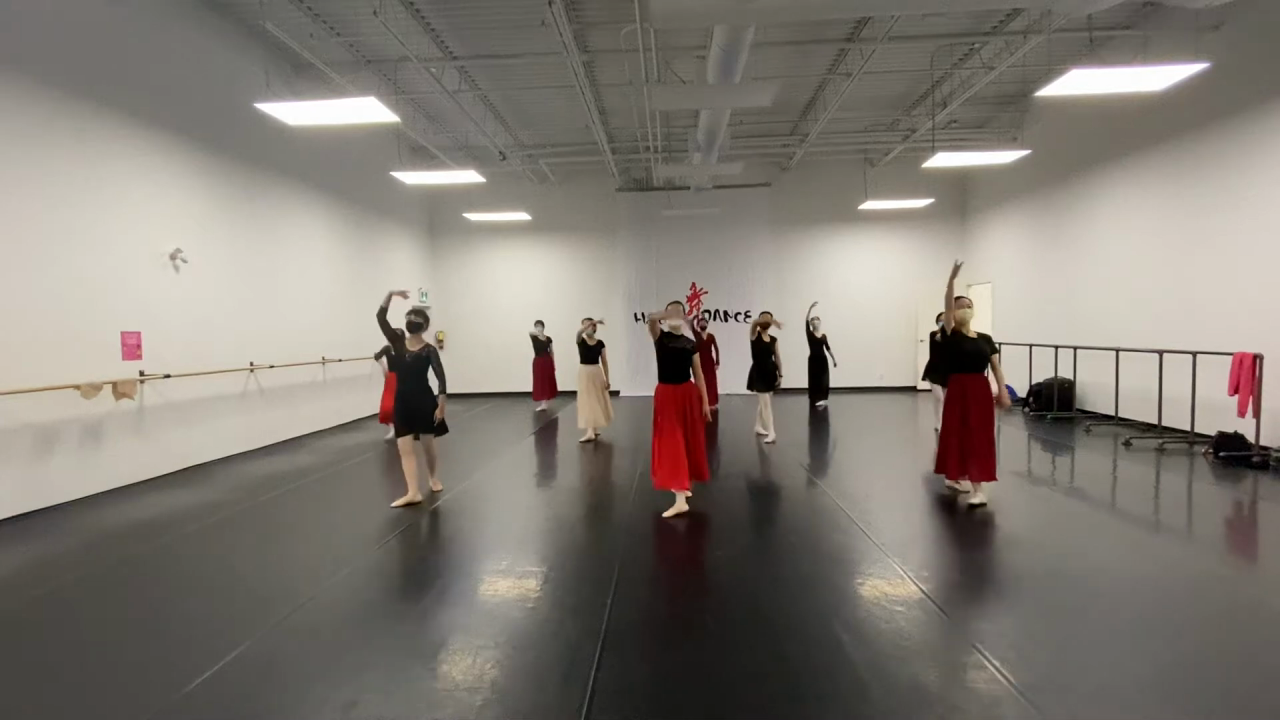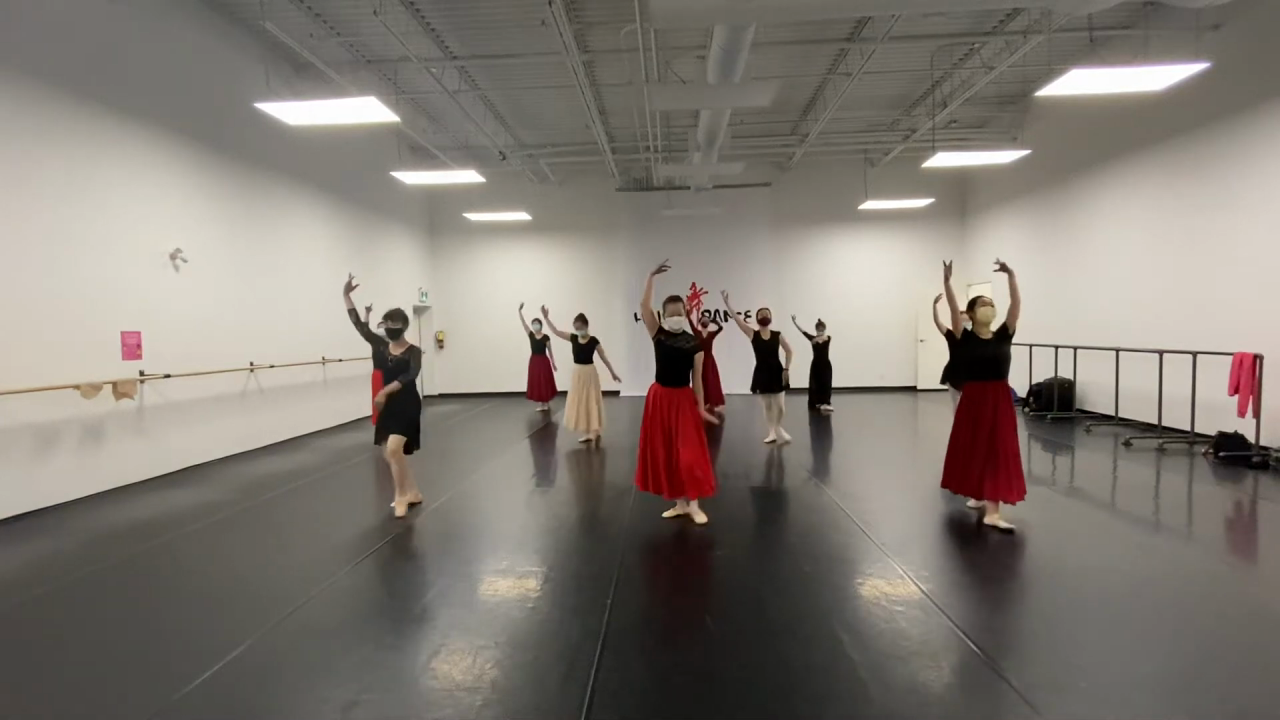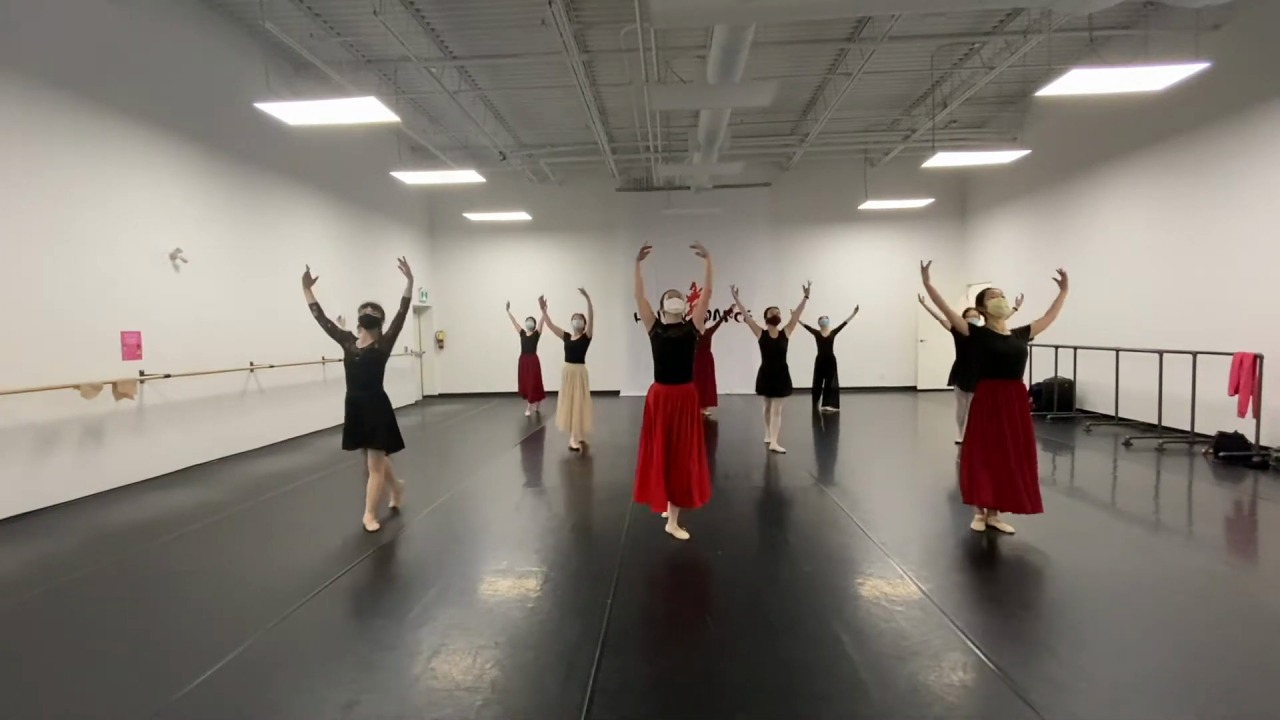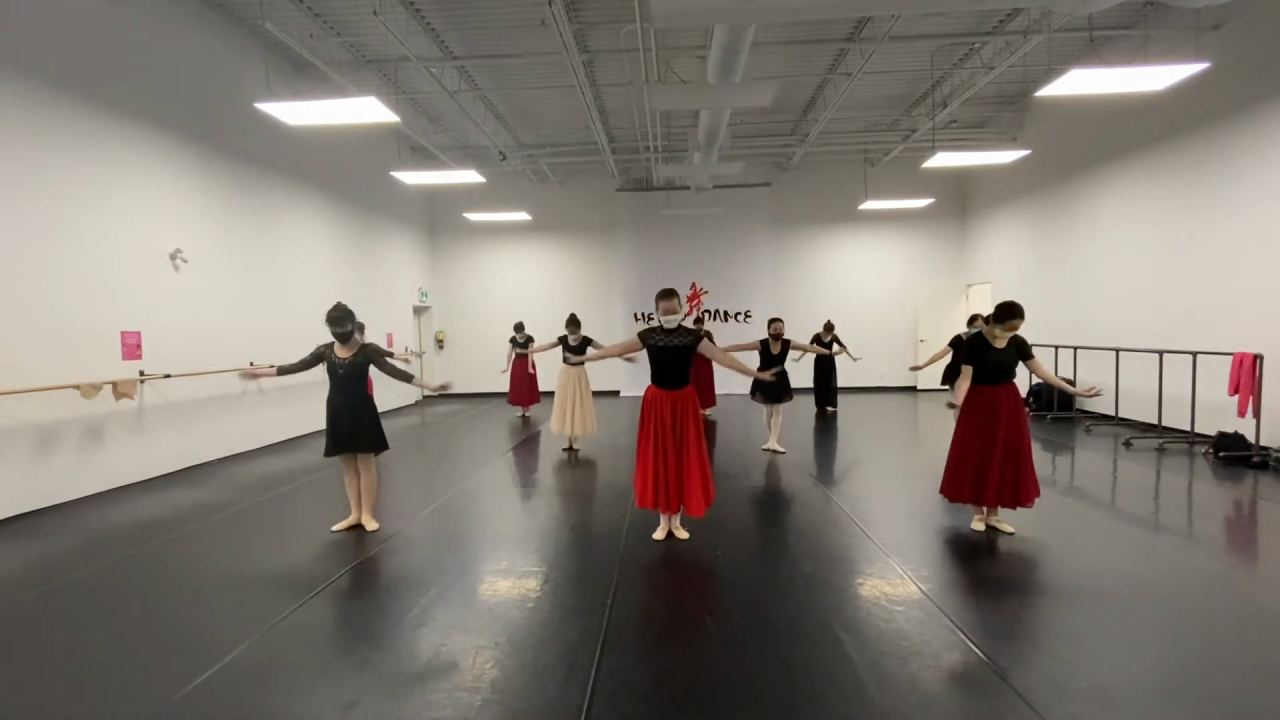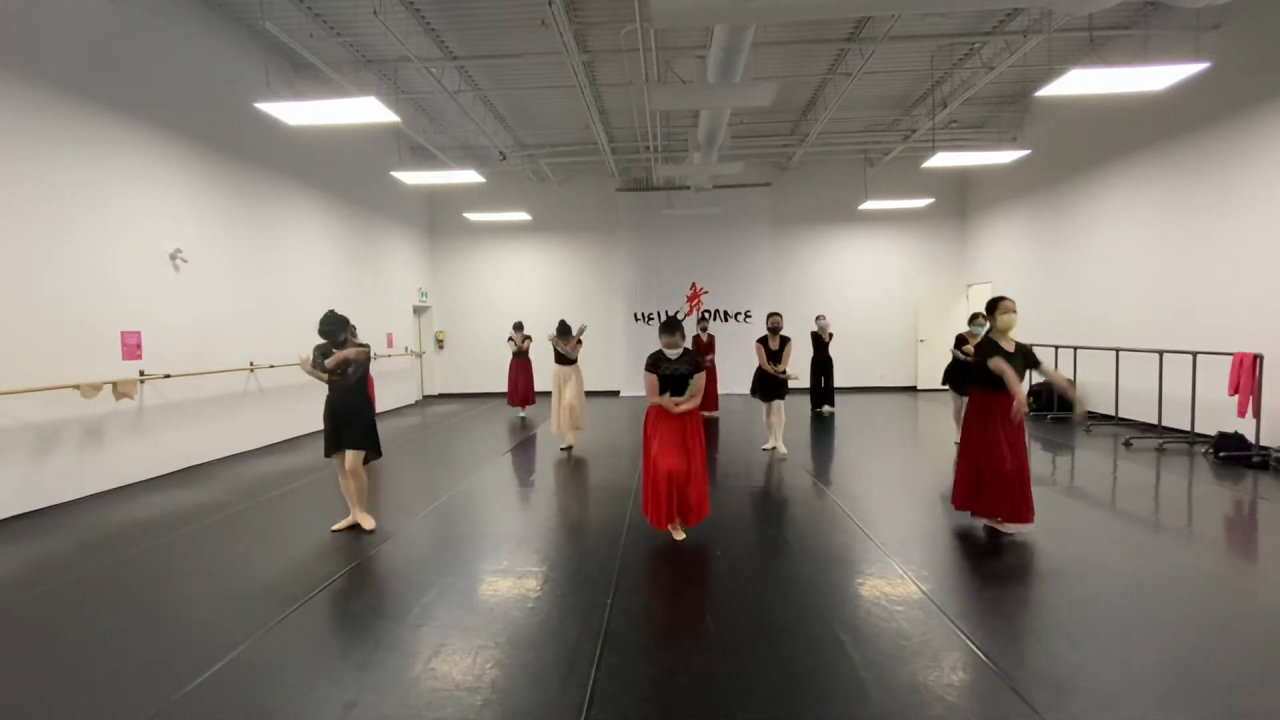
dt=1s
person 1, frame 1
left shoulder: (985, 339)
right shoulder: (951, 336)
left elbow: (996, 367)
right elbow: (948, 306)
left wrist: (1002, 392)
right wrist: (952, 279)
left hip: (981, 390)
right hip: (958, 390)
left knee: (979, 438)
right knee: (960, 437)
left ankle: (953, 478)
right ankle: (976, 490)
person 1, frame 2
left shoulder: (1004, 336)
right shoulder: (965, 339)
left elbow: (1016, 304)
right elbow: (953, 309)
left wrist: (1010, 275)
right wrist: (947, 282)
left hip: (1001, 399)
right hip: (973, 399)
left knee: (1001, 454)
right knee: (972, 451)
left ankle: (993, 513)
right ankle: (977, 495)
person 1, frame 3
left shoulder: (1020, 334)
right shoulder: (977, 334)
left elbow: (1048, 318)
right elbow: (946, 311)
left wrist: (1063, 292)
right wrist: (927, 284)
left hip: (1016, 401)
right hip: (988, 401)
left knee: (1012, 458)
right knee: (984, 457)
left ankle: (994, 514)
right ankle: (980, 513)
person 1, frame 4
left shoulder: (1019, 343)
right shoulder: (974, 343)
left elbow: (1040, 371)
right elbow: (965, 377)
left wrist: (1073, 391)
right wrist: (958, 398)
left hip: (1009, 402)
right hip: (981, 402)
left knee: (1006, 457)
right knee: (977, 457)
left ankle: (993, 514)
right ankle: (978, 513)
person 1, frame 5
left shoulder: (1023, 350)
right shoulder: (985, 346)
left elbow: (1050, 374)
right elbow: (1000, 367)
left wrist: (1075, 396)
right wrist: (1017, 390)
left hip: (1008, 410)
right hip: (984, 411)
left knee: (1013, 468)
right knee: (990, 465)
left ankle: (995, 516)
right ankle: (987, 513)
person 2, frame 1
left shoulder: (690, 343)
right shoulder: (659, 337)
left elbow: (698, 375)
right elbow: (651, 318)
left wrist: (705, 402)
right wrist: (667, 313)
left hip: (688, 396)
right hip: (665, 395)
left knee: (689, 443)
right knee: (671, 445)
left ankle: (682, 487)
right ankle: (680, 501)
person 2, frame 2
left shoulder: (694, 342)
right shoulder: (658, 334)
left elbow: (697, 378)
right elbow: (644, 306)
left wrist: (702, 407)
right wrist: (652, 276)
left hip: (683, 398)
right hip: (659, 397)
left knee: (689, 451)
right knee: (663, 451)
left ankle: (693, 503)
right ankle: (680, 500)
person 2, frame 3
left shoulder: (692, 328)
right shoulder: (654, 327)
left elbow: (706, 294)
right elbow: (639, 296)
left wrist: (707, 261)
right wrist: (638, 264)
left hip: (686, 397)
right hip: (659, 396)
left knee: (684, 456)
right knee: (659, 453)
left ankle: (674, 520)
right ankle: (667, 503)
person 2, frame 4
left shoulder: (692, 336)
right shoulder: (648, 336)
left elbow: (721, 357)
right elbow: (616, 350)
left wrist: (755, 374)
right wrist: (583, 359)
left hip: (684, 401)
right hip: (656, 401)
left knee: (684, 460)
right knee: (658, 460)
left ankle: (677, 521)
right ankle: (663, 521)
person 2, frame 5
left shoulder: (694, 360)
right shoulder: (654, 360)
left elbow: (697, 399)
right elbow: (652, 398)
left wrist: (682, 405)
right wrist: (673, 403)
left hip: (686, 417)
right hip: (661, 418)
left knee: (688, 472)
right knee: (665, 468)
left ankle: (678, 520)
right ankle: (665, 517)
person 3, frame 1
left shoulder: (429, 350)
right shoulder: (397, 342)
left elbow: (440, 378)
right elbow: (380, 319)
left wrist: (441, 406)
right wrist: (390, 296)
left hip: (424, 400)
right hip: (402, 401)
left knee: (428, 444)
right knee: (405, 449)
left ankle: (433, 477)
right ankle: (413, 493)
person 3, frame 2
left shoulder: (413, 351)
right shoulder: (380, 346)
left elbow: (411, 374)
right elbow: (358, 324)
left wrist: (387, 390)
right wrist: (347, 295)
left hip: (407, 404)
right hip: (387, 404)
left knee: (394, 449)
right knee: (390, 453)
left ankle: (402, 495)
right ankle: (411, 493)
person 3, frame 3
left shoulder: (383, 344)
right shoulder: (347, 342)
left elbow: (401, 313)
right elbow: (321, 318)
left wrist: (409, 282)
right wrist: (307, 289)
left hip: (376, 406)
right hip: (353, 405)
left knee: (375, 463)
right knee: (374, 459)
left ankle: (369, 514)
right ankle: (395, 486)
person 3, frame 4
left shoulder: (367, 351)
right shoulder: (325, 350)
left elbow: (393, 371)
right elbow: (297, 366)
left wrist: (428, 386)
right wrist: (261, 373)
left hip: (361, 411)
right hip: (336, 411)
left knee: (365, 465)
right knee: (348, 466)
left ankle: (367, 514)
right ankle: (355, 514)
person 3, frame 5
left shoulder: (362, 351)
right shoulder: (323, 349)
left elbow: (346, 382)
right elbow: (315, 367)
left wrist: (314, 371)
right wrist: (340, 356)
left hip: (358, 412)
right hip: (335, 412)
left knee: (352, 466)
right knee: (342, 467)
left ankle: (363, 511)
right ankle: (355, 513)
